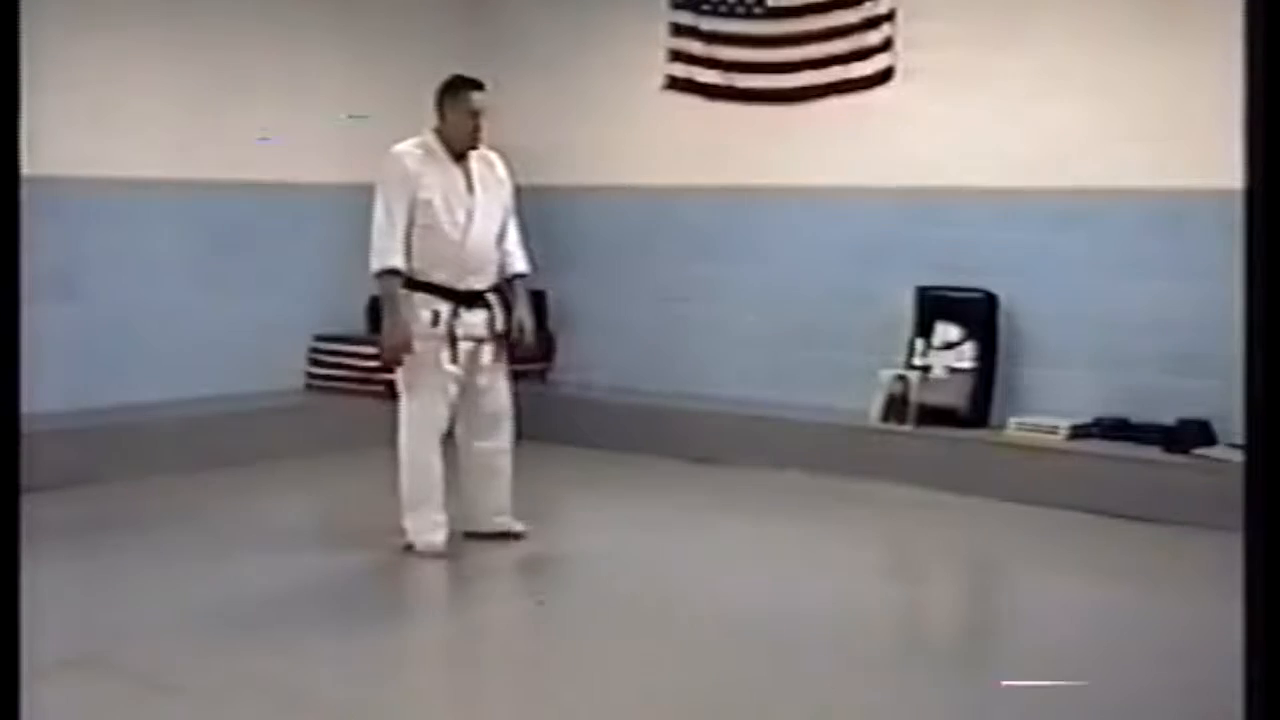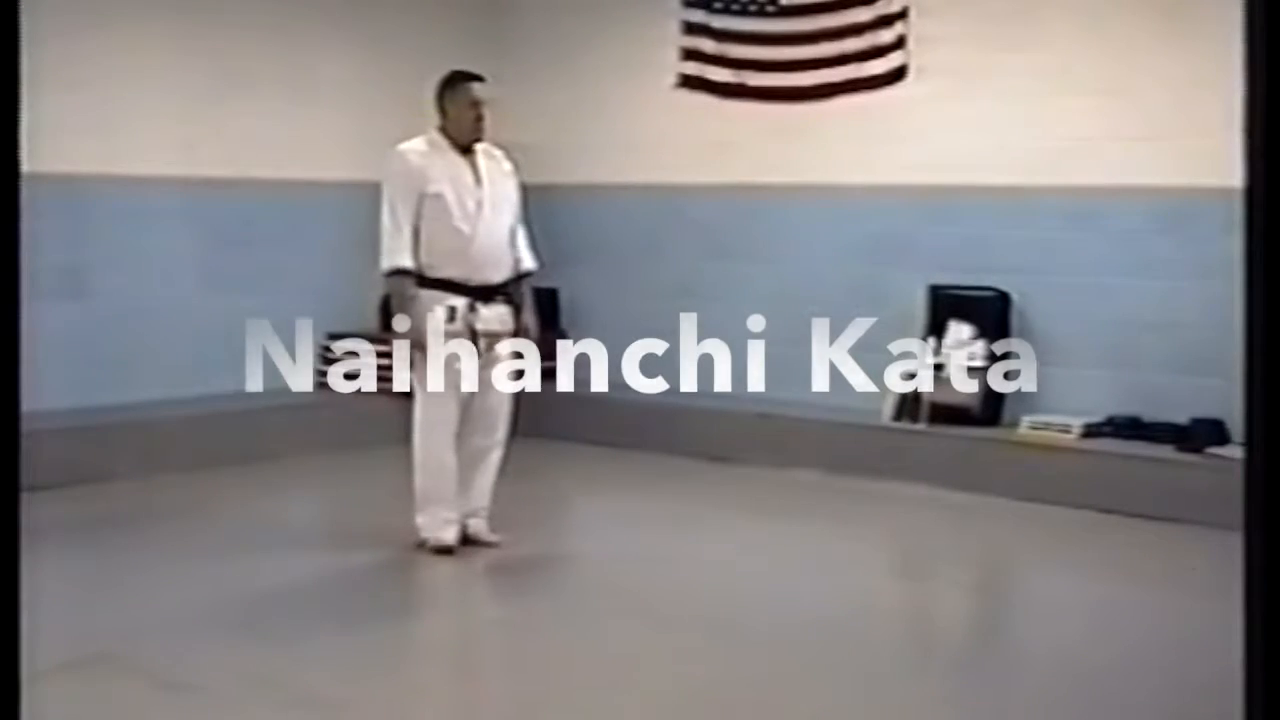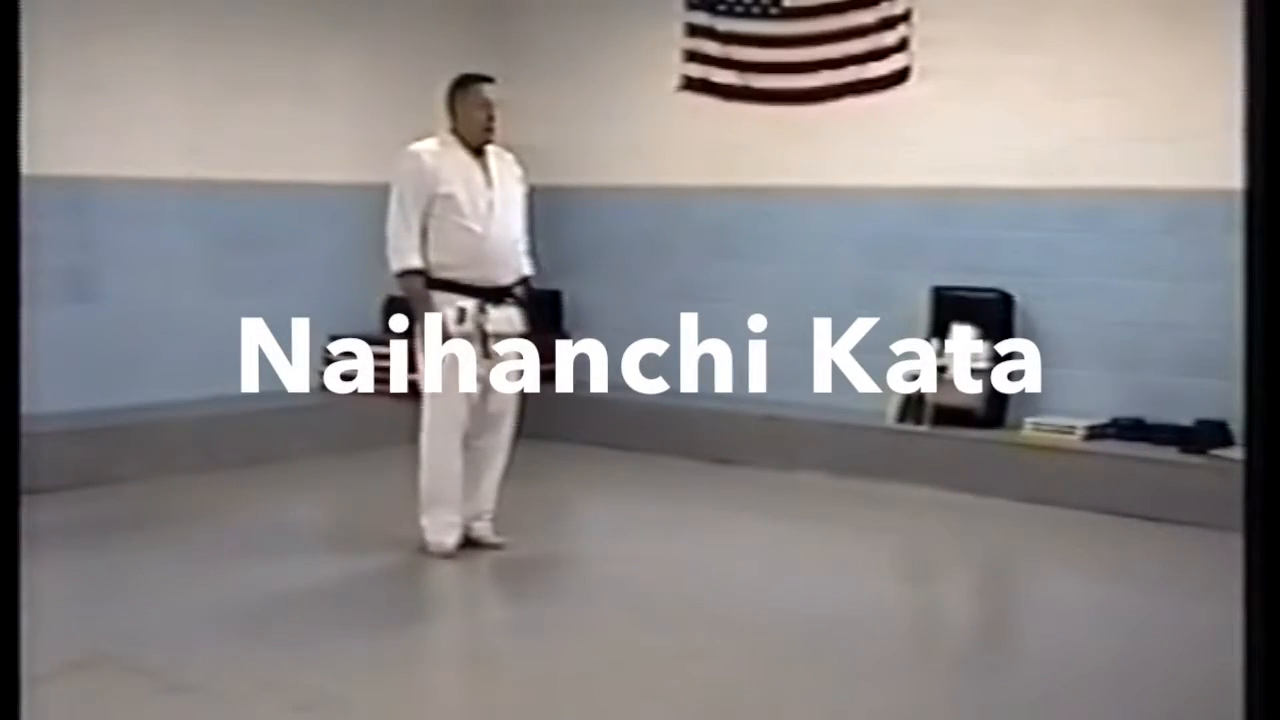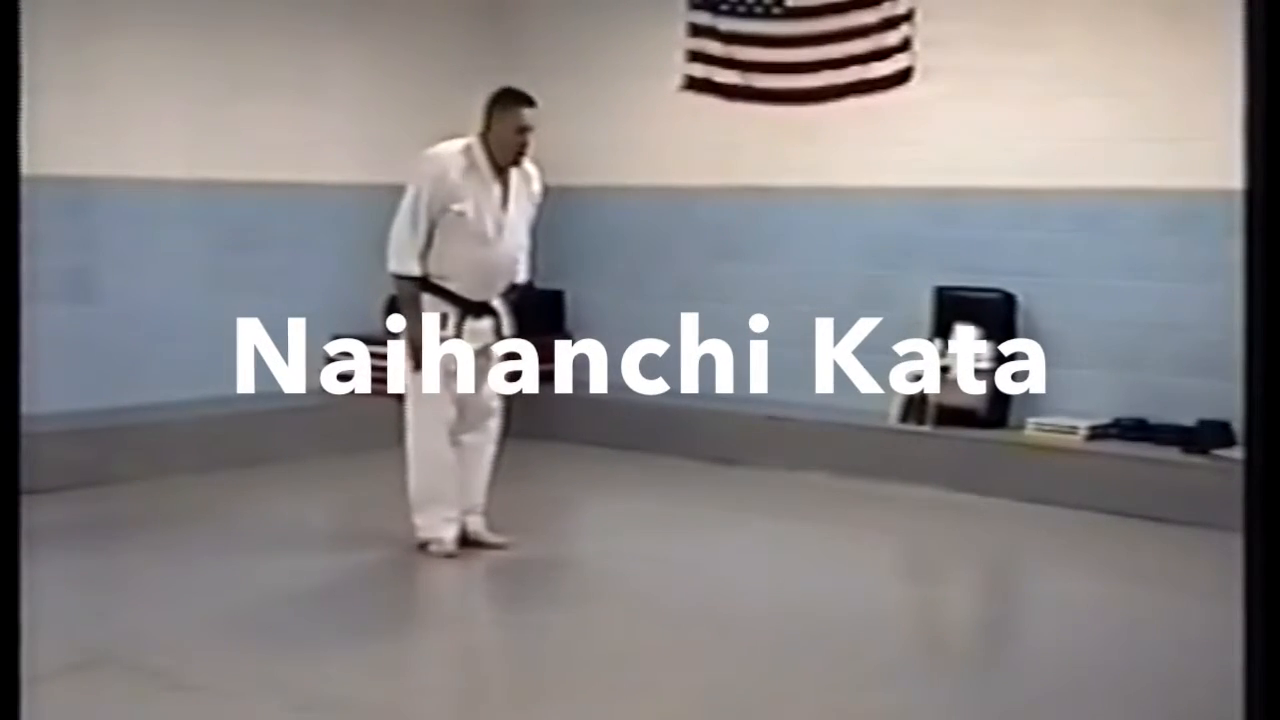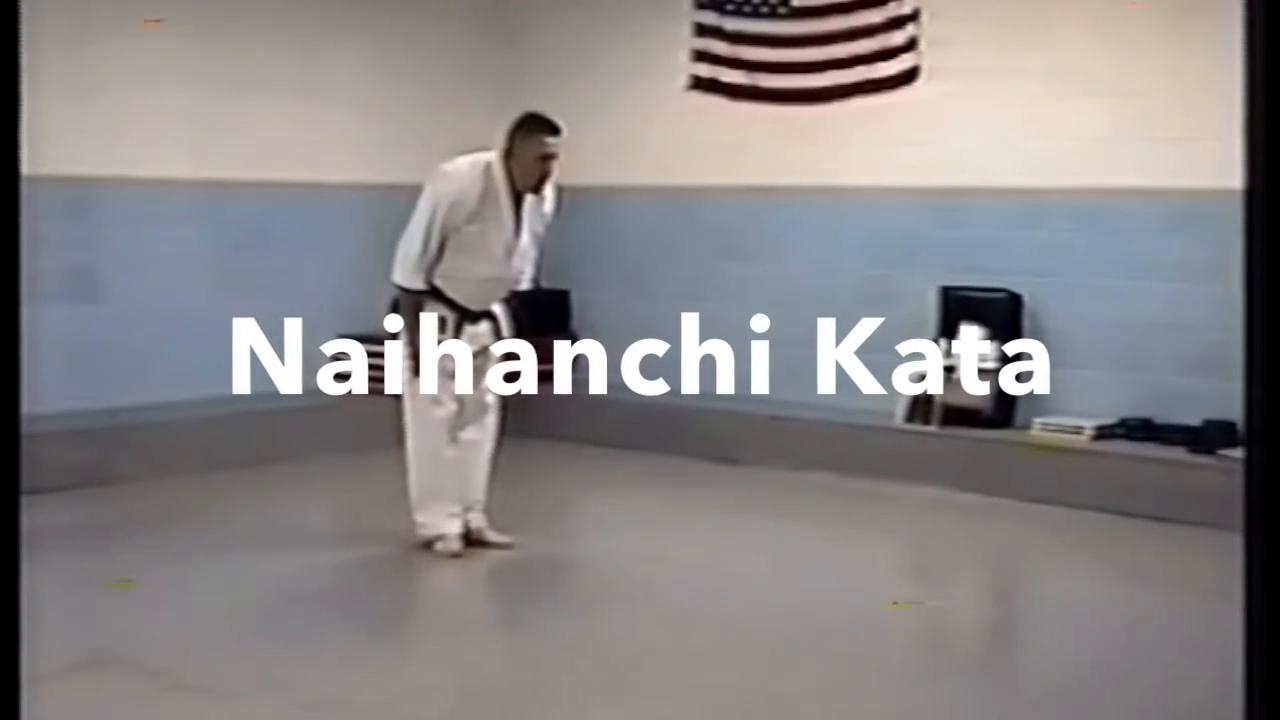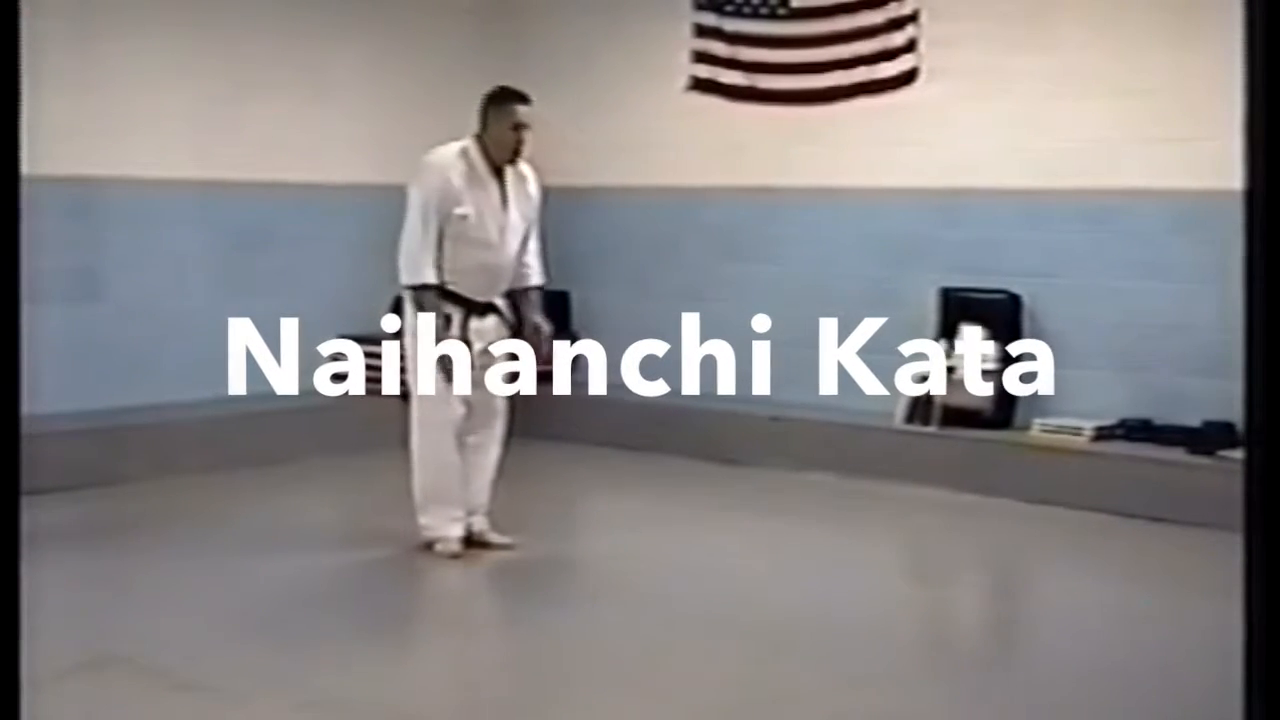
dt=0.5s
person 1, frame 1
left shoulder: (494, 167)
right shoulder: (405, 163)
left elbow: (508, 241)
right elbow: (388, 245)
left wrist: (520, 304)
right wrist: (393, 318)
left hip: (482, 314)
right hip: (428, 314)
left knee: (491, 419)
right knee: (424, 425)
left ankle: (488, 516)
right ankle: (424, 529)
person 1, frame 2
left shoulder: (499, 164)
right shoulder: (412, 160)
left elbow: (516, 239)
right elbow: (396, 245)
left wrist: (525, 305)
right wrist: (407, 316)
left hip: (495, 311)
right hip: (441, 310)
left knee: (489, 422)
right knee: (438, 420)
left ankle: (472, 518)
right ankle: (437, 525)
person 1, frame 3
left shoulder: (508, 166)
right shoulder: (423, 161)
right elbow: (404, 244)
left wrist: (521, 308)
right wrist: (425, 315)
left hip: (503, 313)
right hip: (451, 311)
left knee: (496, 422)
right knee: (446, 421)
left ankle: (478, 519)
right ankle: (441, 528)
person 1, frame 4
left shoulder: (529, 179)
right shoulder: (442, 166)
right elbow: (405, 246)
left wrist: (509, 314)
right wrist: (414, 322)
left hip: (488, 316)
right hip: (436, 313)
left knee: (482, 418)
right knee: (433, 419)
left ankle: (470, 520)
right ankle: (436, 526)
person 1, frame 5
left shoulder: (543, 197)
right shoulder: (460, 182)
right elbow: (413, 259)
left wrist: (508, 320)
right wrist: (415, 332)
left hip: (485, 318)
right hip: (434, 313)
left knee: (480, 417)
right knee: (434, 418)
left ankle: (471, 518)
right ankle: (439, 524)
person 1, frame 6
left shoulder: (525, 179)
right shoulder: (442, 170)
left elbow: (526, 250)
right elbow: (417, 254)
left wrist: (532, 315)
right wrist: (437, 328)
left hip: (490, 315)
right hip: (437, 313)
left knee: (487, 419)
right knee: (439, 420)
left ankle: (473, 520)
right ankle: (441, 525)
